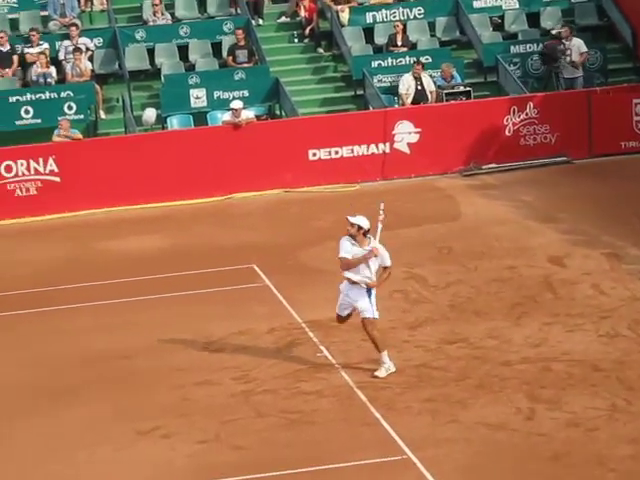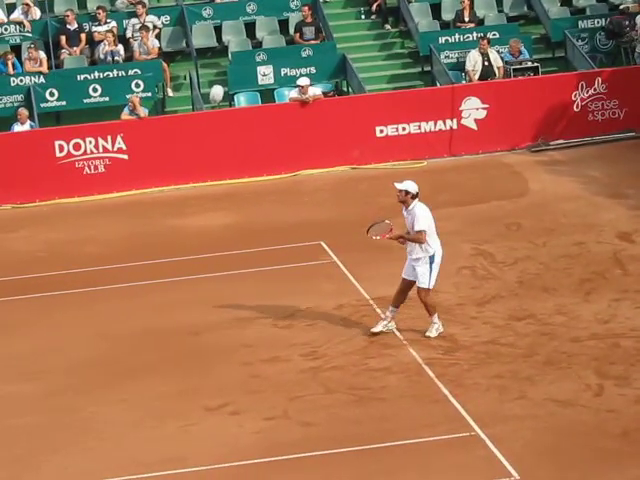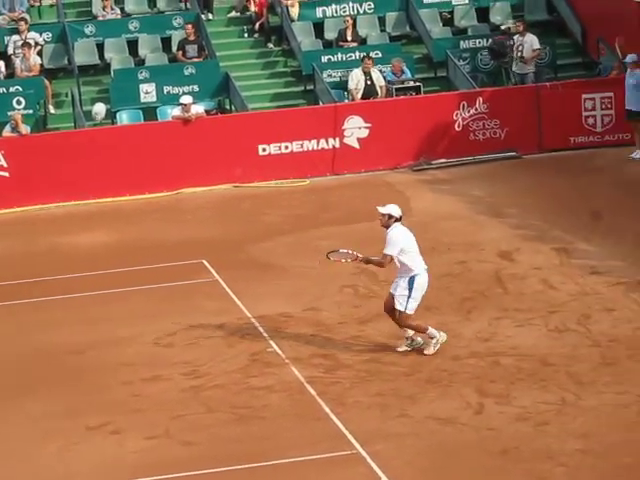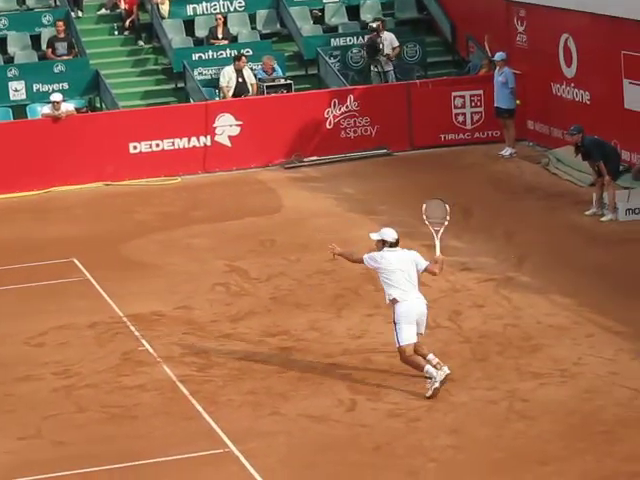
dt=0.7s
person 1, frame 1
left shoulder: (379, 249)
right shoulder: (345, 241)
left elbow: (388, 270)
right elbow: (344, 265)
left wrist: (377, 282)
right wrist: (366, 255)
left hip: (366, 291)
right hip: (348, 288)
left knee: (369, 327)
right knee: (341, 319)
left ankle: (386, 363)
right ankle: (356, 308)
person 1, frame 2
left shoulder: (420, 211)
right shoulder: (408, 209)
left elbow: (421, 238)
left wrist: (400, 236)
right wrist: (405, 238)
left hip: (428, 257)
right hip: (414, 255)
left knee: (423, 295)
right knee: (403, 289)
left ankle: (436, 323)
right ankle: (387, 321)
person 1, frame 3
left shoulder: (394, 235)
right shoulder: (400, 230)
left elbow: (384, 263)
left wrist: (368, 260)
left hip: (415, 278)
right hip: (408, 276)
left knee: (403, 319)
right knee: (388, 308)
left ankle: (435, 335)
right ankle: (413, 339)
person 1, frame 4
left shoulder: (379, 258)
right shoulder: (411, 255)
left elbow: (354, 258)
right elbow: (435, 271)
left wrist: (340, 252)
right wrist: (439, 261)
left hip: (404, 308)
right hip: (420, 304)
left knee: (407, 357)
right knee: (413, 346)
left ankle: (435, 375)
right ankle: (440, 368)
